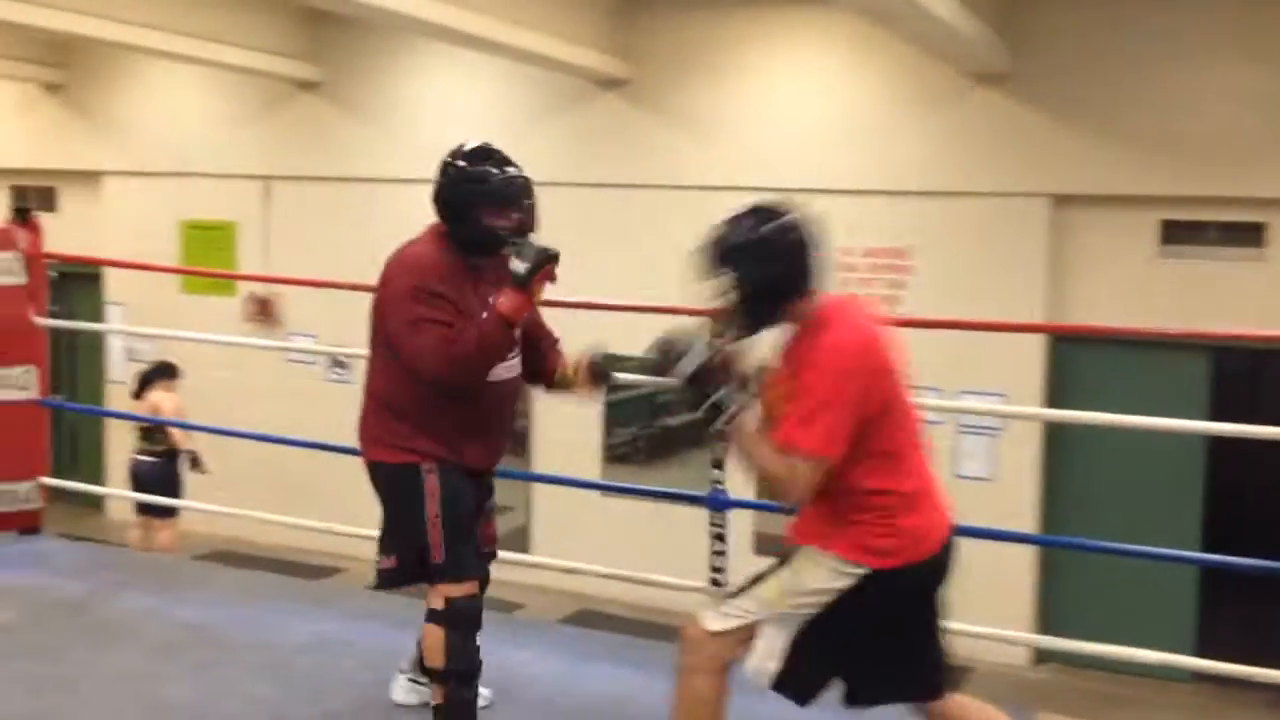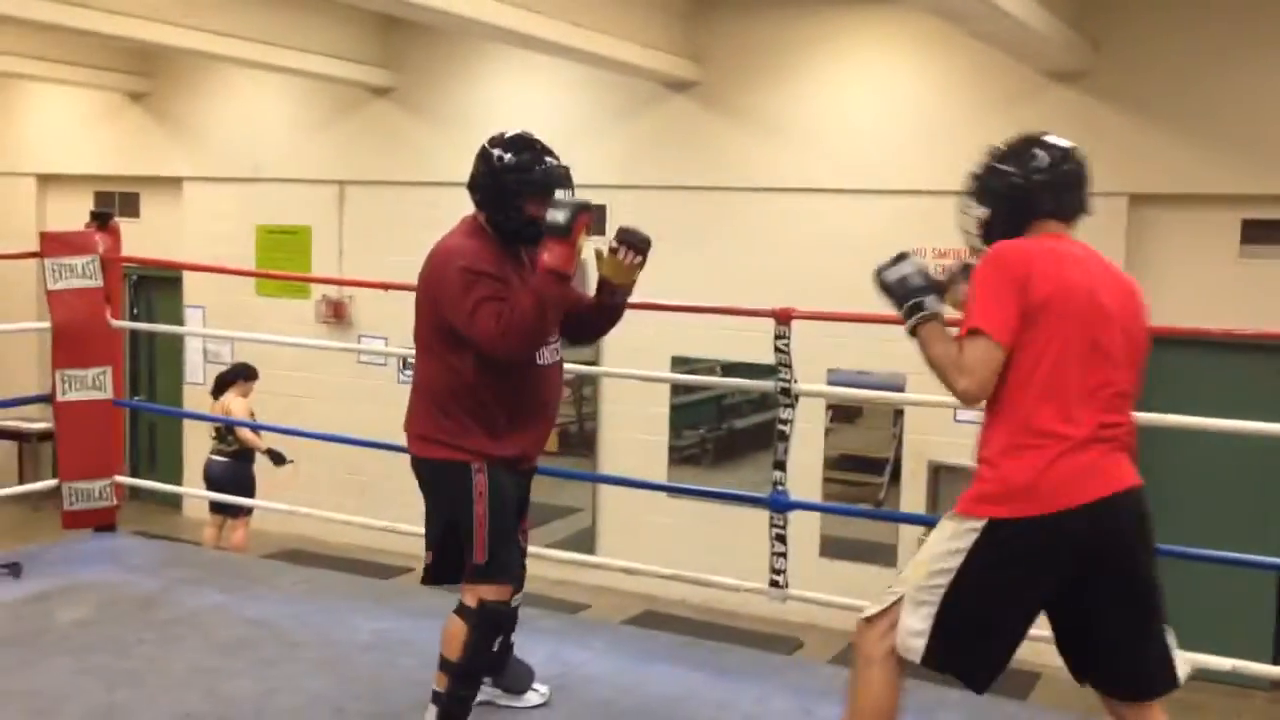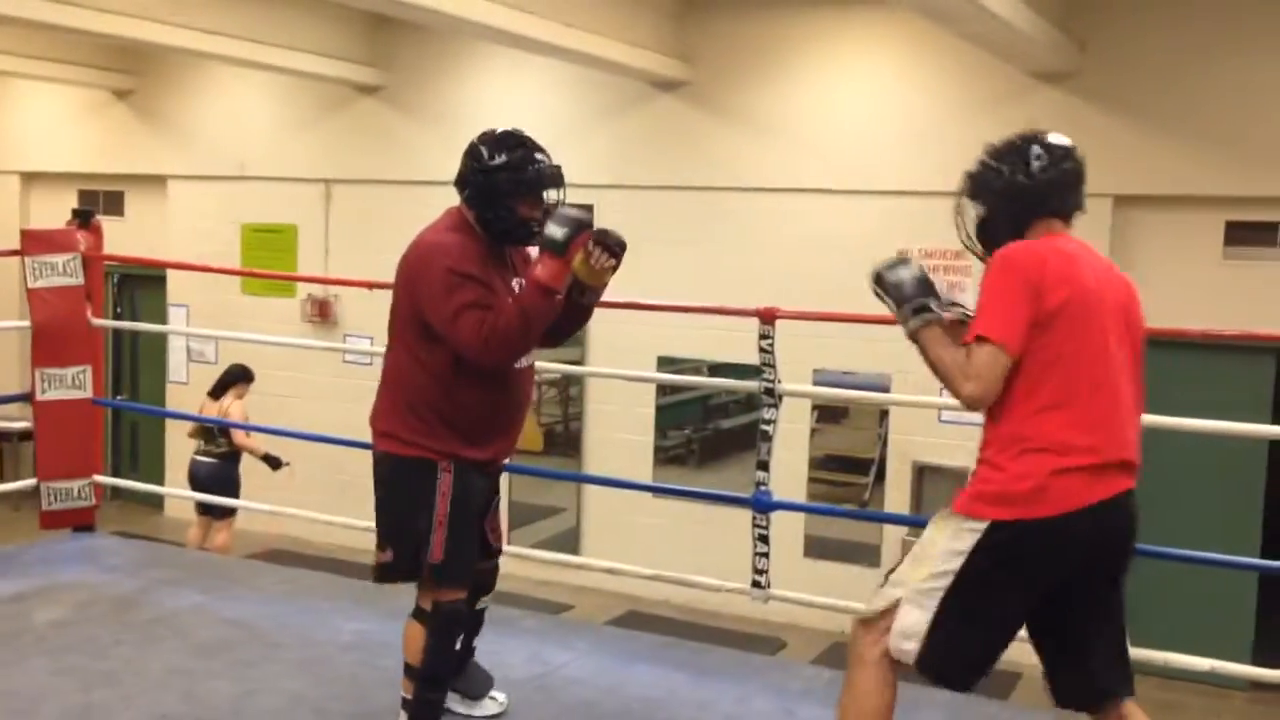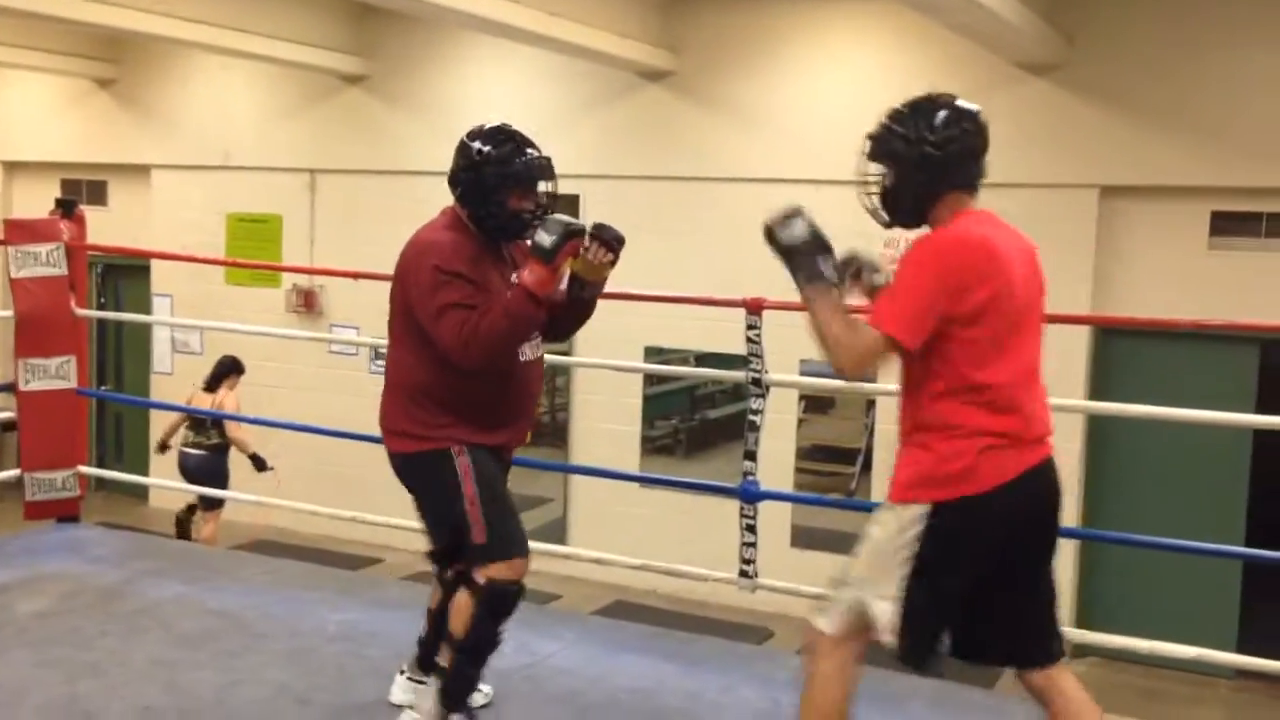
dt=0.3s
person 1, frame 1
left shoulder: (495, 264)
right shoulder: (418, 269)
left elbow: (530, 347)
right elbow: (445, 363)
left wrist: (565, 369)
right wrist: (512, 300)
left hip: (470, 452)
right hip: (417, 453)
left knee: (466, 573)
right knee: (456, 587)
person 1, frame 2
left shoulder: (526, 248)
right shoulder: (461, 258)
left elbow: (578, 327)
right elbow: (511, 338)
left wrist: (615, 285)
right wrist: (558, 259)
left hip: (507, 446)
right hip: (463, 451)
left knee: (504, 572)
right knee: (489, 588)
left ankle: (490, 669)
person 1, frame 3
left shoulder: (507, 247)
right shoulder: (442, 254)
left elbow: (545, 331)
right elbow: (491, 344)
left wrist: (585, 284)
right wrist: (551, 268)
left hip: (473, 447)
right hip: (429, 451)
left knee: (476, 574)
right knee: (445, 590)
person 1, frame 4
left shoulder: (508, 241)
right shoulder: (438, 252)
left elbow: (551, 326)
right elbow: (475, 345)
left wrist: (584, 279)
right wrist: (540, 273)
left hip: (483, 437)
right hip: (439, 439)
left knee: (470, 563)
right knee: (501, 570)
person 2, frame 1
left shoulder: (837, 349)
right shoulder: (835, 322)
left elbow: (793, 487)
right elbow: (801, 421)
left hip: (874, 548)
right hip: (914, 540)
left knee: (705, 643)
person 2, frame 2
left shoulder: (1009, 262)
right shoulder: (1126, 288)
left elbow: (973, 383)
left wrist: (921, 307)
left hip: (1018, 508)
right hip: (1114, 504)
left knee: (879, 635)
person 2, frame 3
left shoulder: (1021, 263)
right shoulder: (1118, 284)
left elbow: (977, 387)
left wrist: (918, 312)
left hip: (1019, 507)
right hip: (1105, 509)
left knee: (874, 638)
person 2, frame 4
left shoulder: (943, 250)
right shoulder: (1013, 246)
left elbow: (853, 359)
left wrist: (811, 269)
right wrist: (882, 287)
left hip: (951, 490)
right hip: (1028, 480)
left knee: (836, 637)
right knee: (1040, 663)
person 3, frame 1
left shoulder: (141, 401)
right shoulder: (166, 399)
right elbow: (173, 429)
right wrist: (189, 452)
left hip: (140, 464)
right hip: (161, 467)
left knee: (142, 520)
right knee: (165, 523)
person 3, frame 2
left shoulder: (218, 402)
right shoulder: (238, 402)
right elbow: (244, 434)
right wrist: (268, 451)
left hip: (213, 466)
right hip: (234, 469)
left knee: (215, 520)
right knee: (239, 523)
person 3, frame 3
left shoulder: (208, 401)
right shoulder: (235, 405)
left elbow: (192, 432)
right elbow: (240, 440)
right wrist: (266, 457)
left hip: (197, 467)
right hip: (220, 470)
left knee: (201, 521)
right knee: (223, 525)
person 3, frame 4
left shoulder: (197, 393)
right shoulder: (228, 397)
left elbow: (177, 421)
right elbow: (234, 432)
left wrist: (163, 440)
right wrist: (254, 456)
left hip: (186, 457)
right hip: (210, 461)
right knee: (213, 515)
left ankle: (187, 514)
